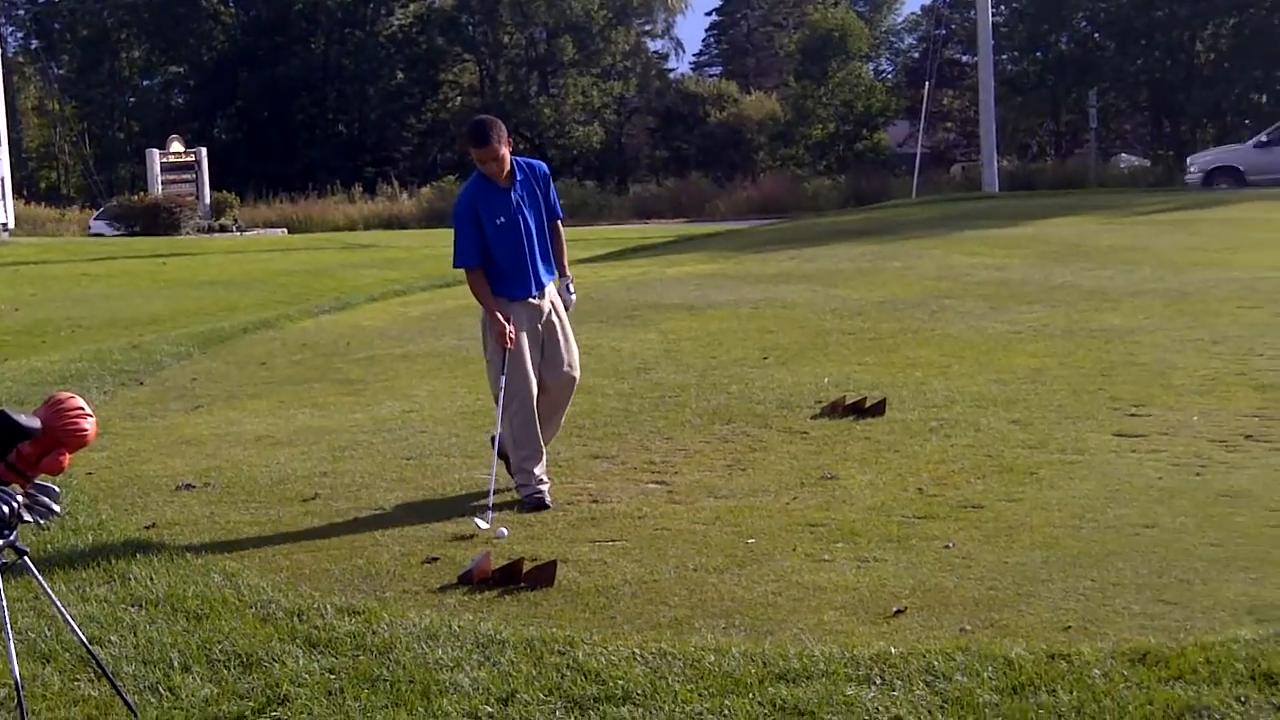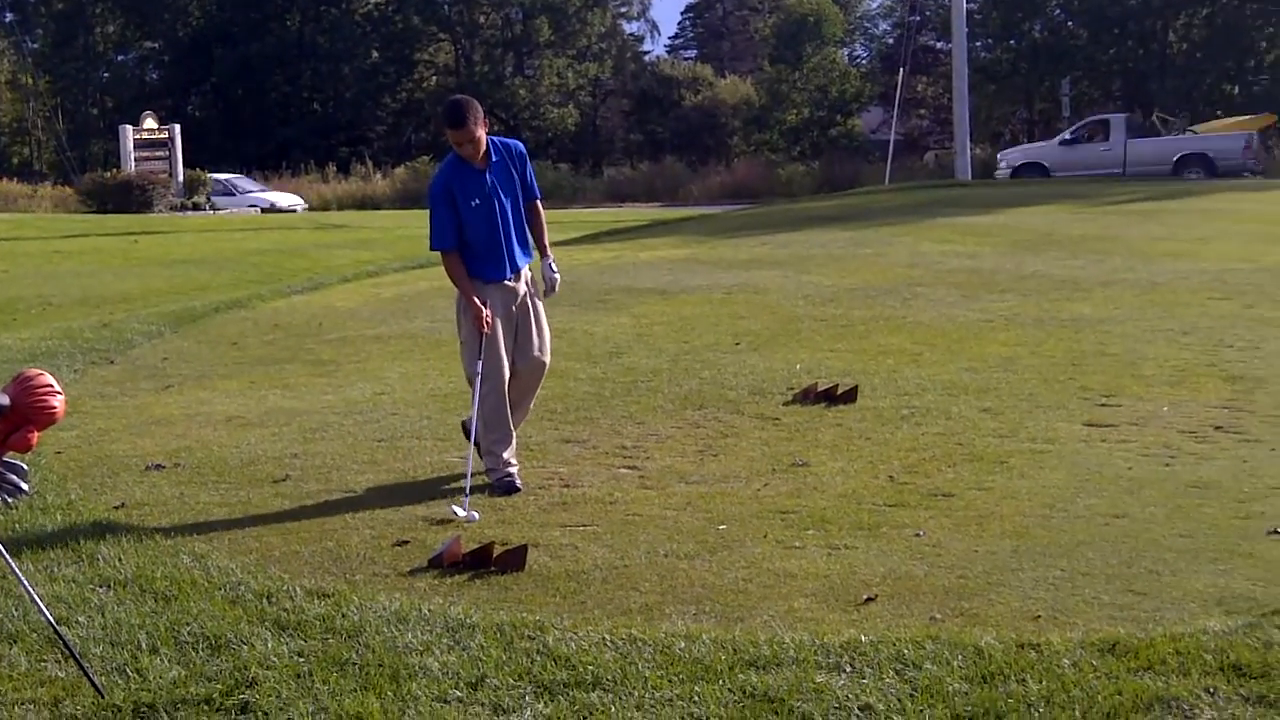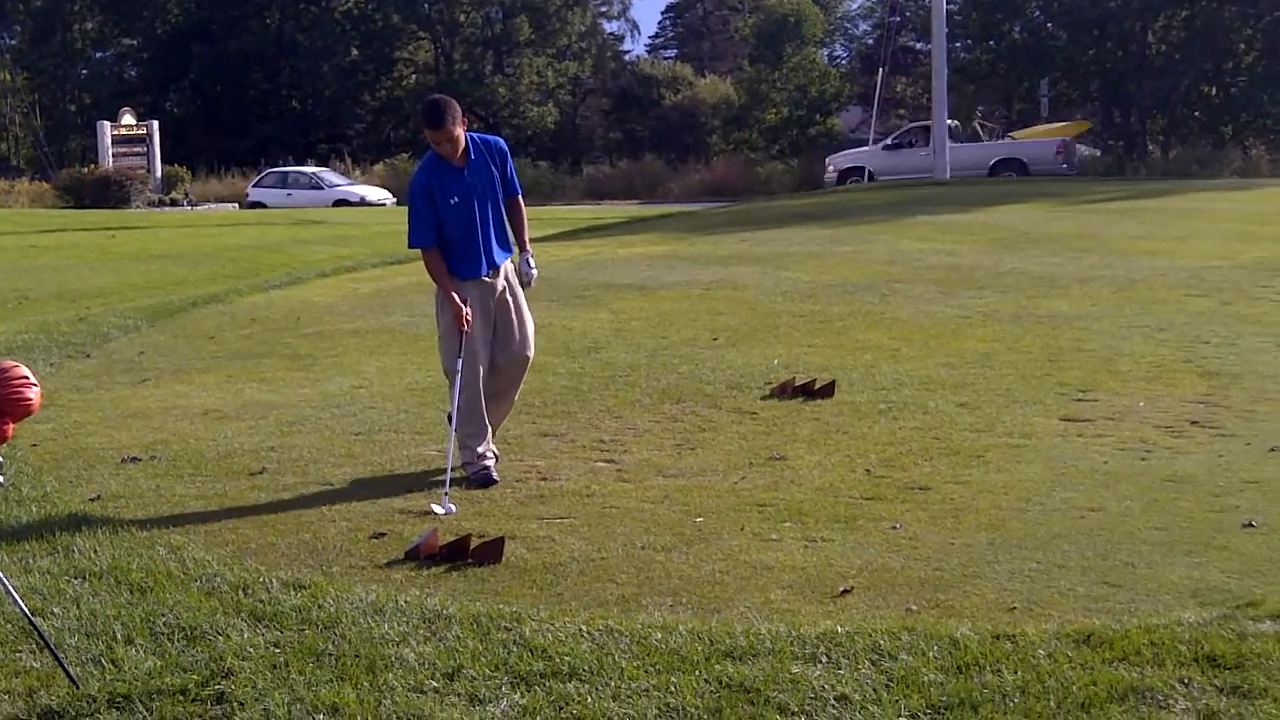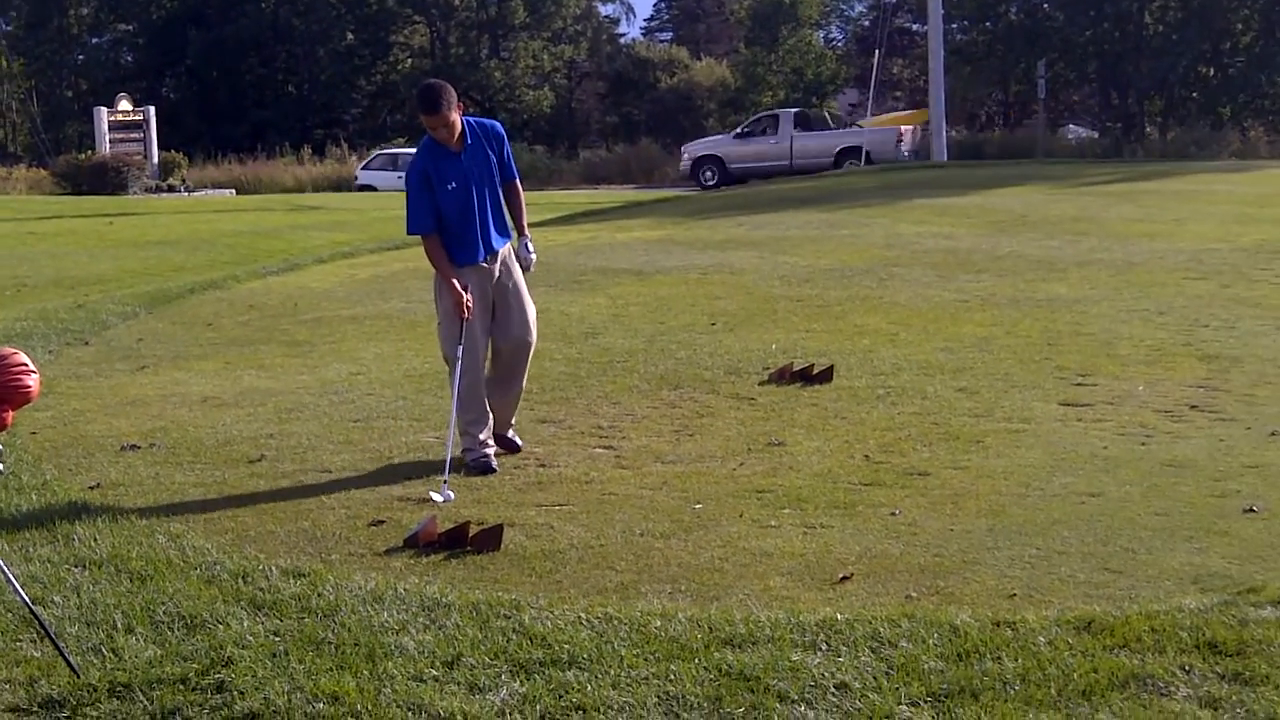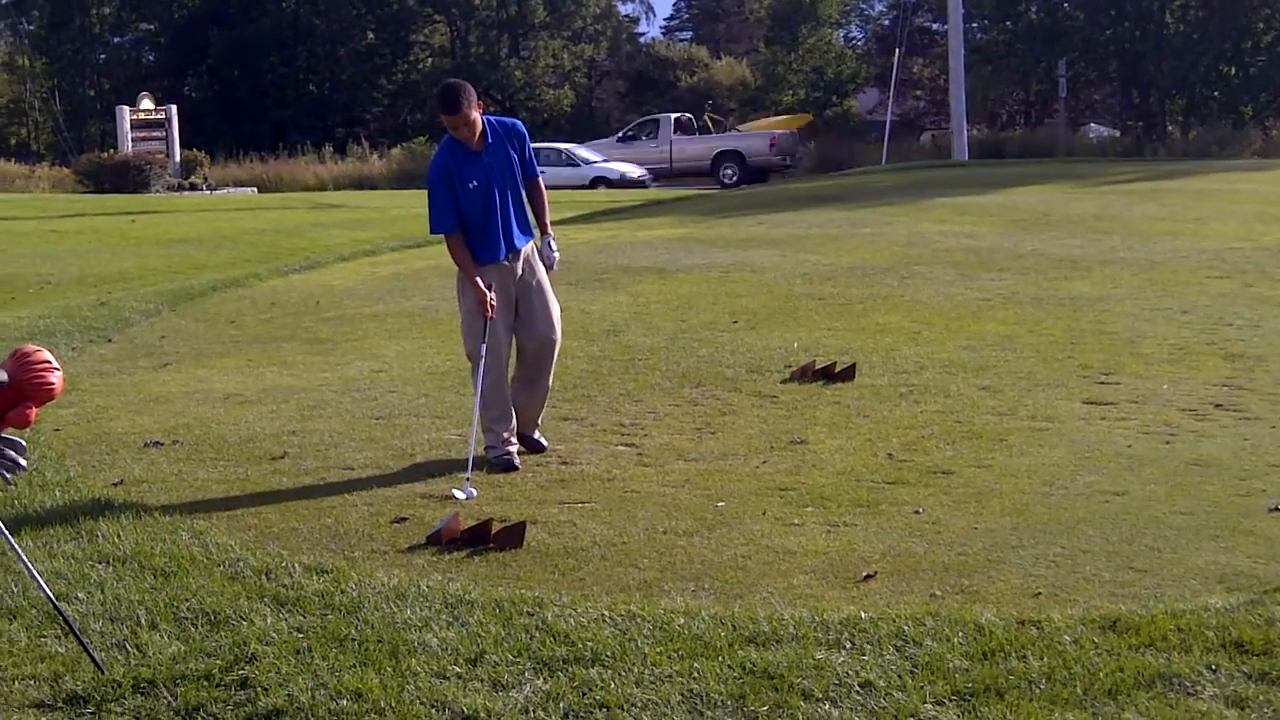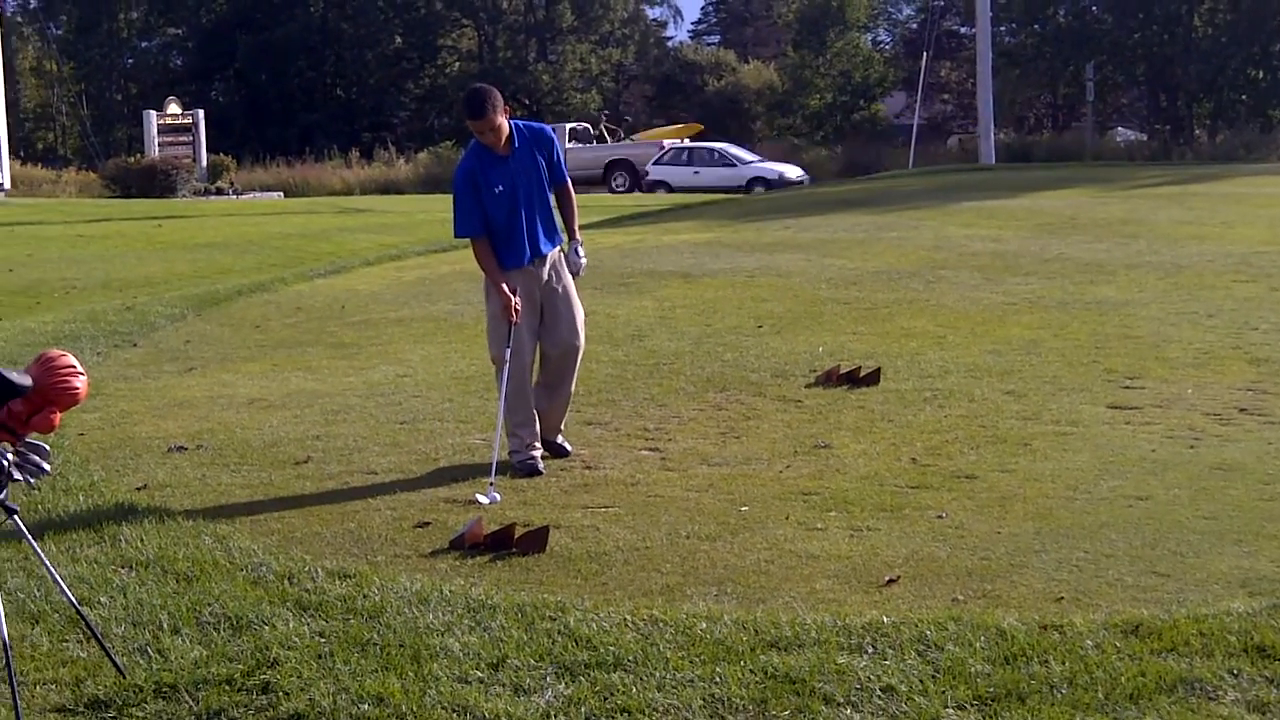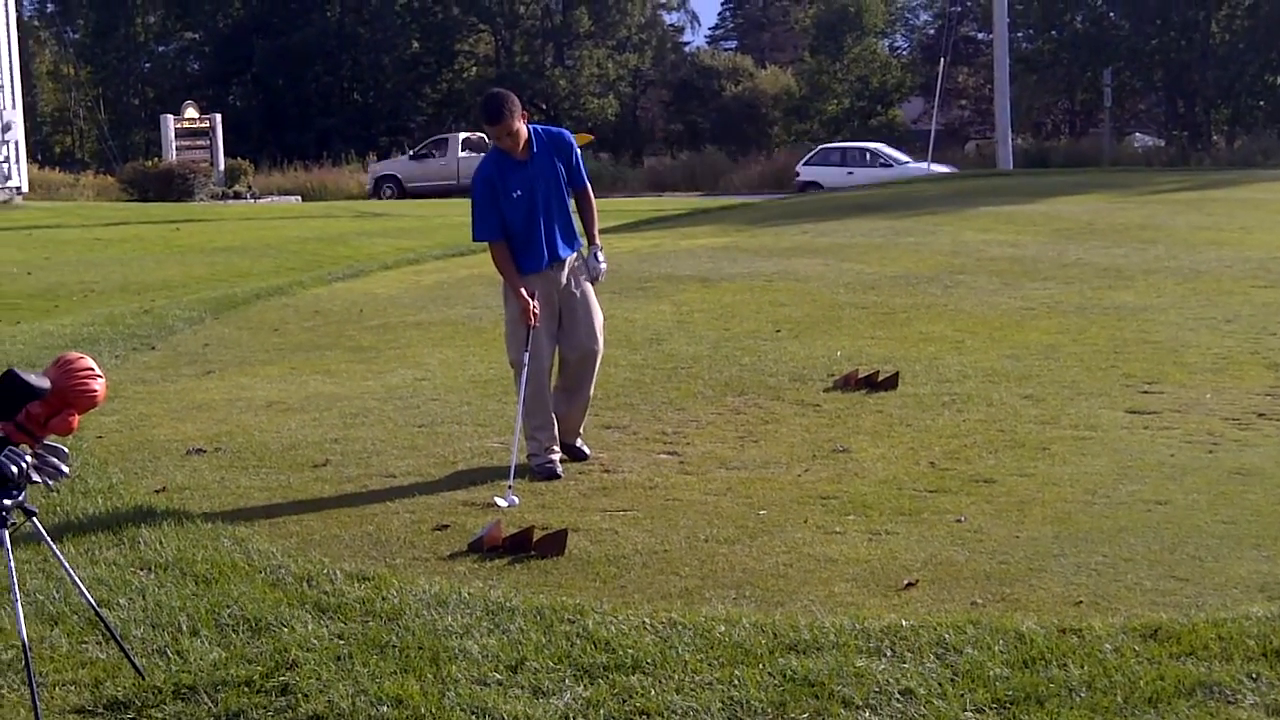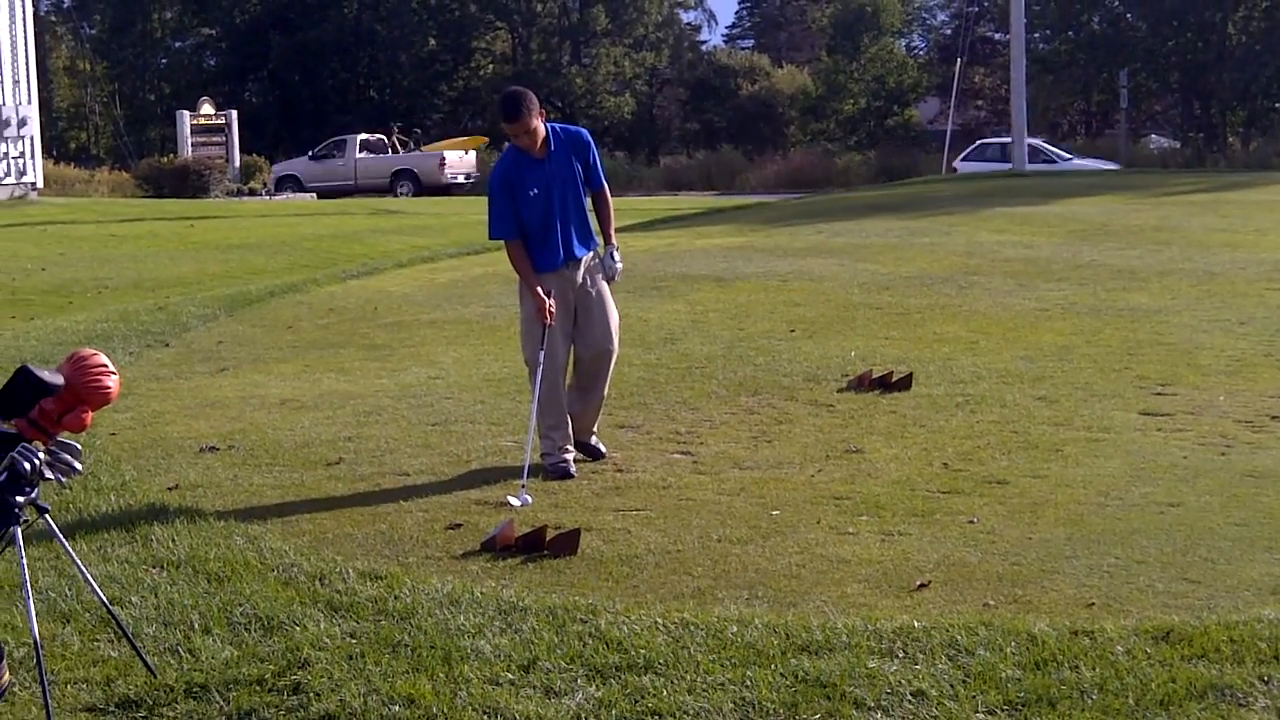
dt=0.2s
person 1, frame 1
left shoulder: (537, 174)
right shoulder: (469, 201)
right elbow: (472, 268)
left wrist: (565, 277)
right wrist: (495, 315)
left hip: (546, 293)
right hip: (507, 305)
left knee: (565, 375)
right knee: (519, 393)
left ankle: (514, 446)
right ankle: (531, 481)
person 1, frame 2
left shoulder: (514, 153)
right shoulder: (445, 182)
left elbow: (532, 205)
right elbow: (448, 250)
left wrist: (546, 258)
right wrist: (472, 300)
left hip: (522, 275)
right hip: (482, 287)
left knee: (535, 360)
right knee: (491, 376)
left ankle: (484, 428)
right ankle: (501, 464)
person 1, frame 3
left shoulder: (495, 150)
right shoulder: (425, 180)
left elbow: (513, 201)
right elbow: (428, 248)
left wrist: (525, 253)
right wrist: (452, 296)
left hip: (502, 269)
right hip: (461, 283)
left knee: (518, 352)
right knee: (468, 371)
left ankle: (479, 425)
right ankle: (477, 457)
person 1, frame 4
left shoulder: (491, 134)
right shoulder: (421, 166)
left elbow: (511, 185)
right elbow: (428, 234)
left wrist: (524, 237)
right wrist: (452, 283)
left hip: (502, 253)
right hip: (460, 269)
left knee: (521, 337)
right knee: (468, 358)
left ankle: (500, 422)
right ankle: (477, 444)
person 1, frame 5
left shoulder: (513, 132)
right shoulder: (443, 166)
left elbow: (533, 183)
right elbow: (451, 233)
left wrist: (547, 235)
right wrist: (475, 281)
left hip: (525, 252)
right hip: (483, 267)
left knee: (545, 336)
right knee: (490, 355)
left ankle: (526, 423)
right ankle: (501, 441)
person 1, frame 6
left shoulder: (541, 138)
right shoulder: (469, 170)
left elbow: (562, 189)
right elbow: (477, 237)
left wrist: (575, 241)
right wrist: (500, 287)
left hip: (552, 258)
right hip: (509, 272)
left knee: (569, 343)
right knee: (515, 360)
left ankle: (549, 427)
right ankle: (524, 446)
person 1, frame 7
left shoulder: (560, 143)
right shoulder: (487, 175)
left elbow: (582, 193)
right elbow: (495, 241)
left wrist: (594, 246)
right wrist: (519, 291)
left hip: (571, 263)
right hip: (527, 277)
left knee: (588, 347)
right knee: (534, 365)
left ankle: (567, 429)
right ankle: (542, 449)
person 1, frame 8
left shoulder: (578, 141)
right shoulder: (504, 173)
left elbow: (599, 192)
right elbow: (511, 239)
left wrist: (610, 245)
right wrist: (535, 290)
left hip: (587, 262)
right hip: (542, 275)
left knee: (602, 346)
right knee: (549, 364)
left ankle: (581, 428)
right ankle: (556, 449)
